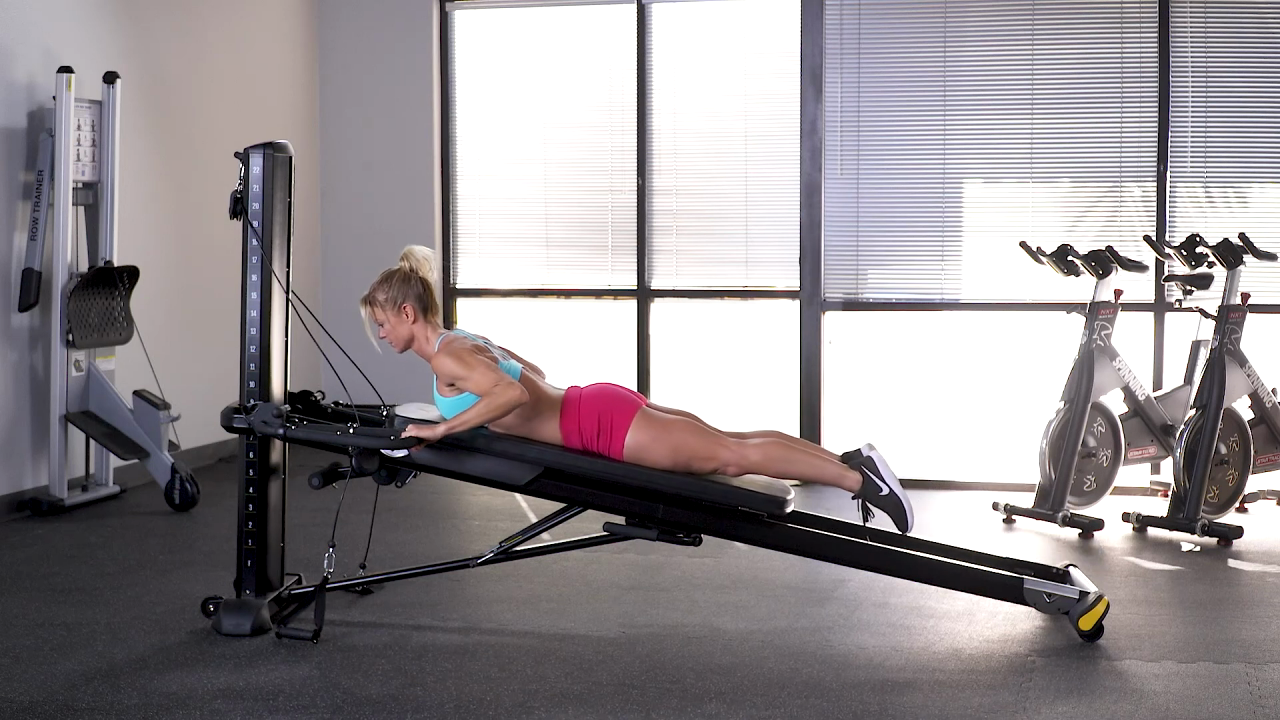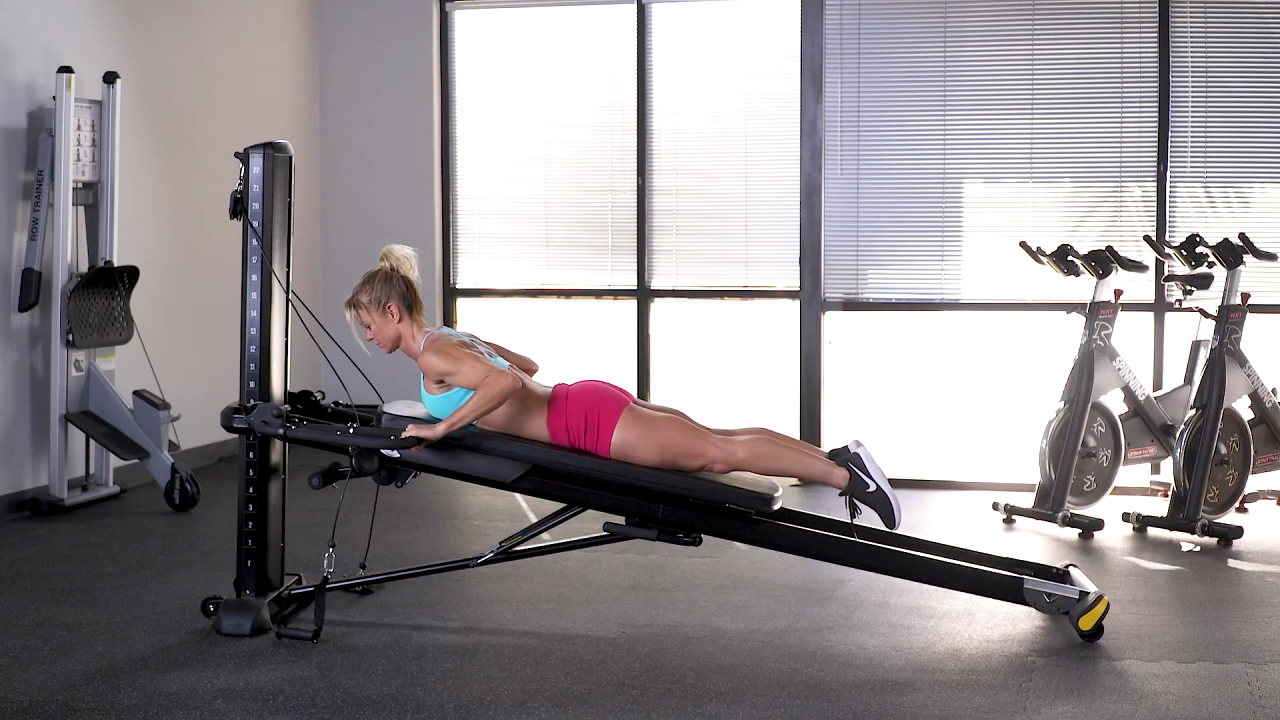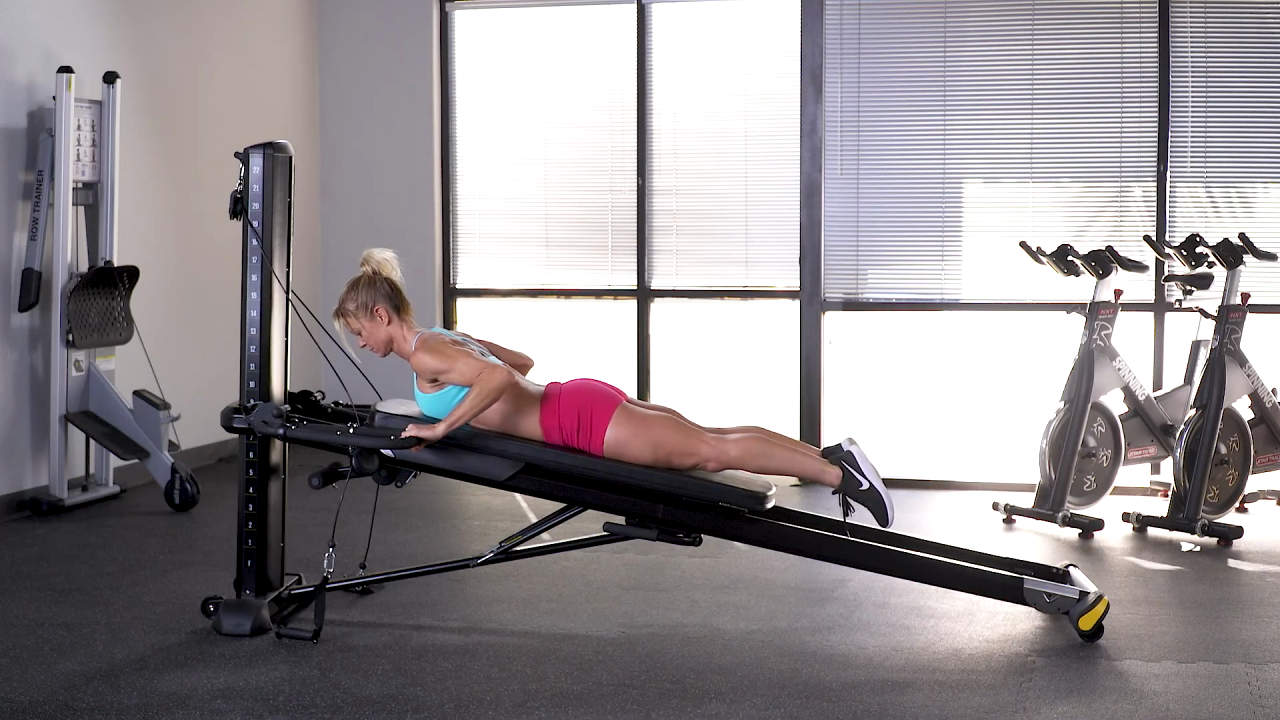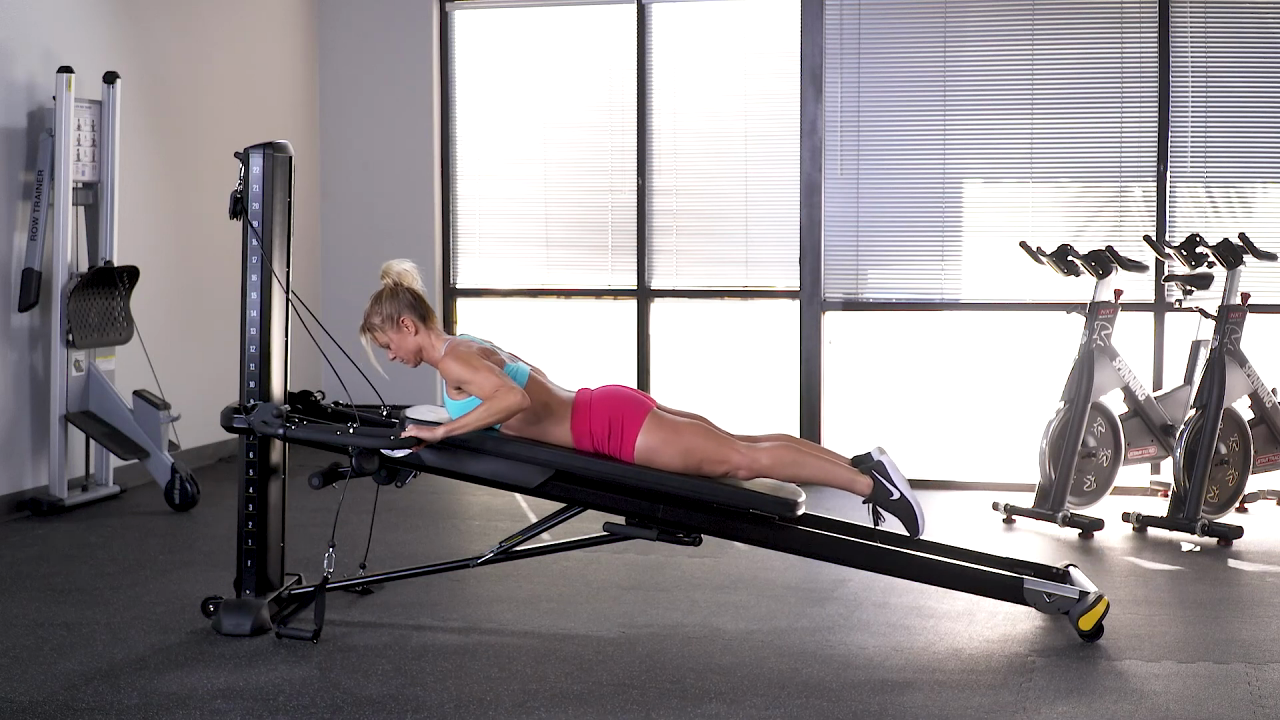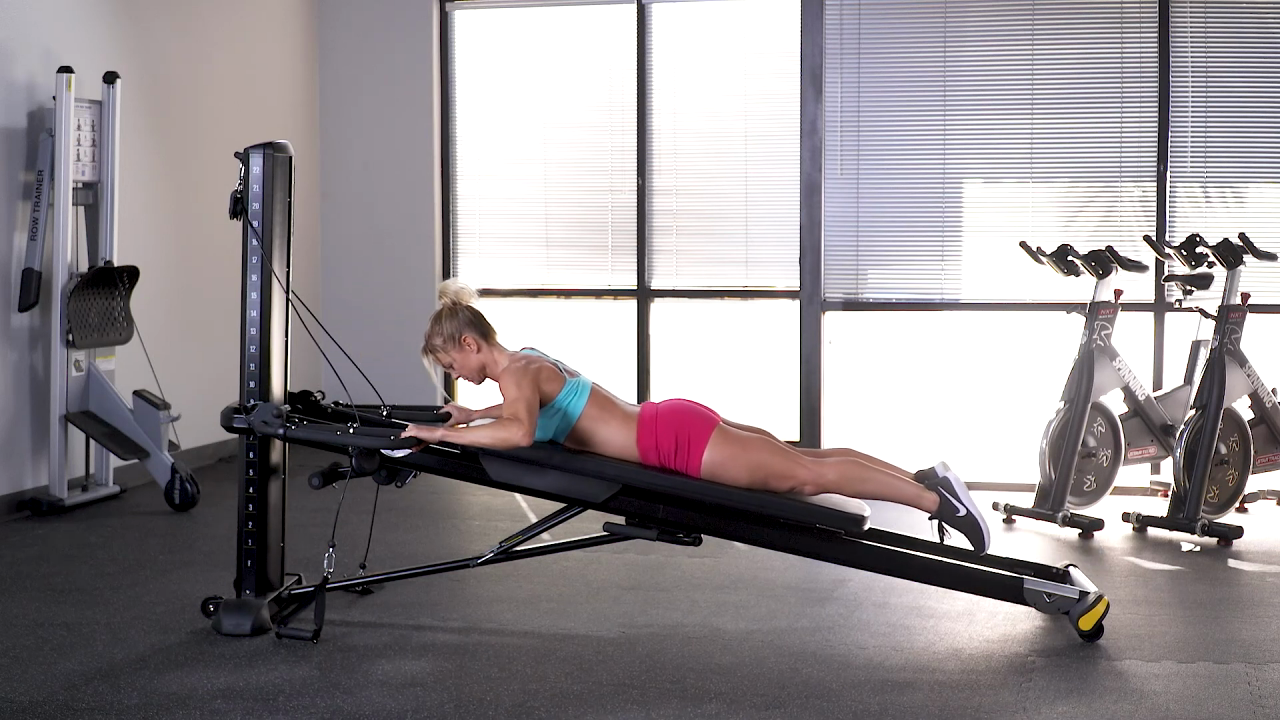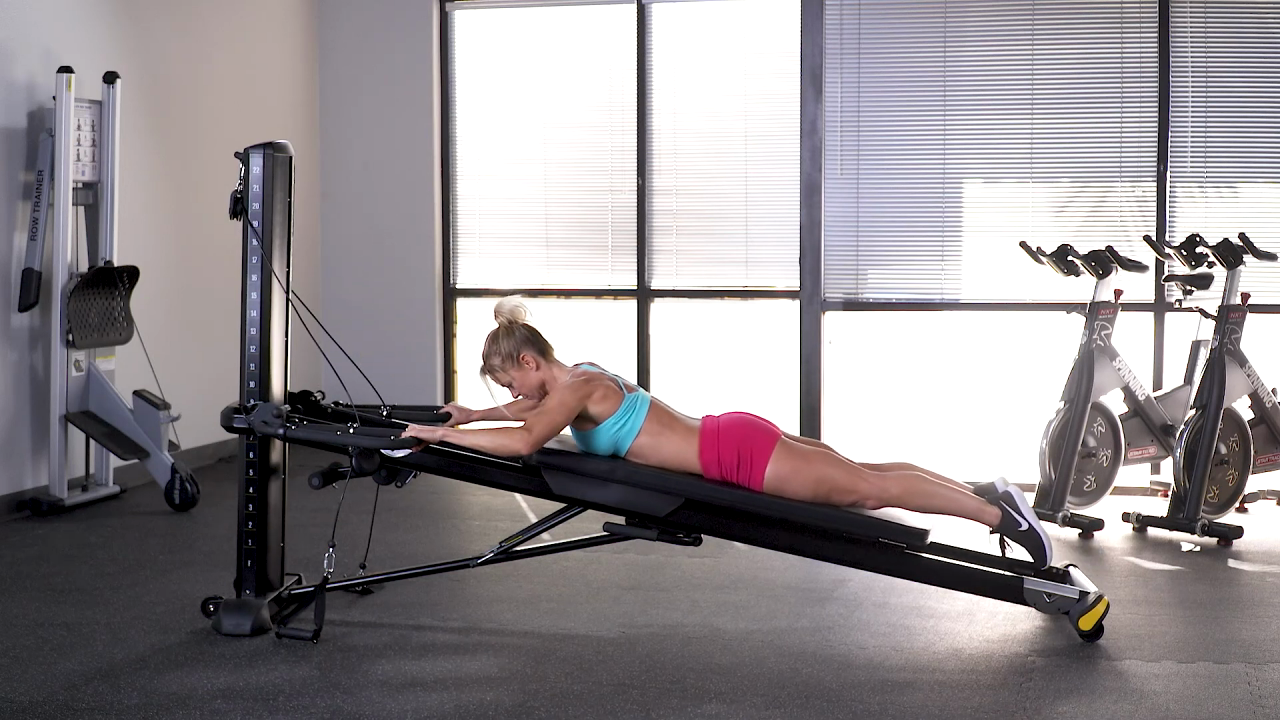
dt=0.5s
person 1, frame 1
left shoulder: (446, 355)
right shoulder: (463, 340)
left elbow: (515, 394)
left wrist: (442, 427)
right wrist: (463, 402)
left hip: (598, 424)
right hip: (601, 407)
left knee: (731, 457)
right knee: (734, 440)
left ankle: (858, 479)
right ankle: (850, 461)
person 1, frame 2
left shoulder: (432, 353)
right shoulder: (450, 338)
left elbow: (505, 382)
left wrist: (441, 427)
right wrist: (458, 398)
left hip: (586, 422)
right hip: (587, 405)
left knee: (717, 455)
right knee: (719, 438)
left ankle: (846, 475)
right ankle: (838, 459)
person 1, frame 3
left shoulder: (424, 353)
right shoulder: (444, 338)
left elbow: (498, 377)
left wrist: (442, 426)
right wrist: (457, 396)
left hip: (580, 420)
right hip: (581, 403)
left knee: (709, 451)
right knee: (711, 436)
left ankle: (838, 472)
right ankle: (831, 456)
person 1, frame 4
left shoulder: (452, 358)
right shoulder: (468, 345)
left elbow: (516, 399)
left wrist: (444, 430)
right wrist: (461, 408)
left hip: (611, 427)
right hip: (613, 411)
left knee: (741, 461)
right knee: (743, 445)
left ankle: (869, 484)
right ankle: (860, 465)
person 1, frame 5
left shoulder: (513, 369)
right shoulder: (527, 360)
left elbow: (521, 434)
left wrist: (444, 434)
right wrist: (476, 414)
left hip: (675, 441)
right hip: (676, 425)
left knee: (807, 475)
right knee: (805, 460)
left ankle: (934, 501)
right ankle: (926, 481)
person 1, frame 6
left shoulder: (575, 387)
right shoulder: (578, 376)
left elbow: (525, 442)
right elbow: (536, 408)
left wrist: (443, 434)
right wrist: (473, 413)
left hip: (735, 452)
right hip: (737, 437)
left knee: (867, 490)
right knee: (866, 475)
left ankle: (996, 514)
right ankle: (987, 495)
